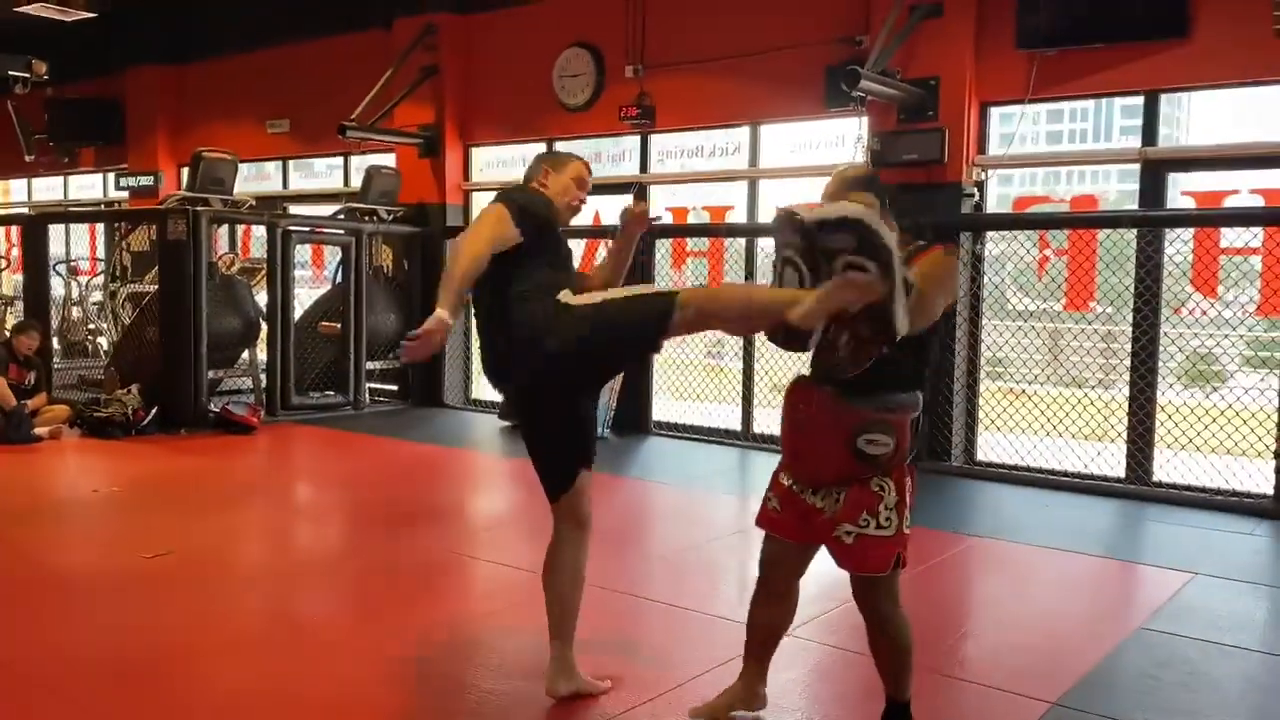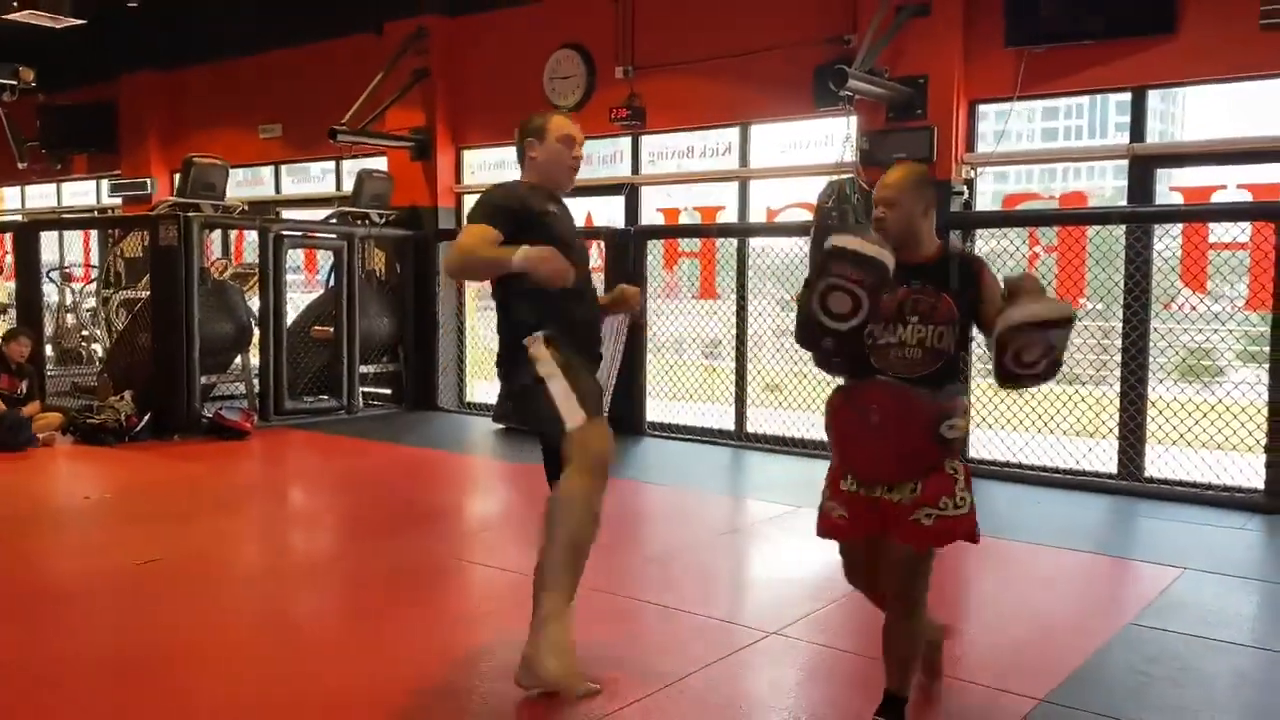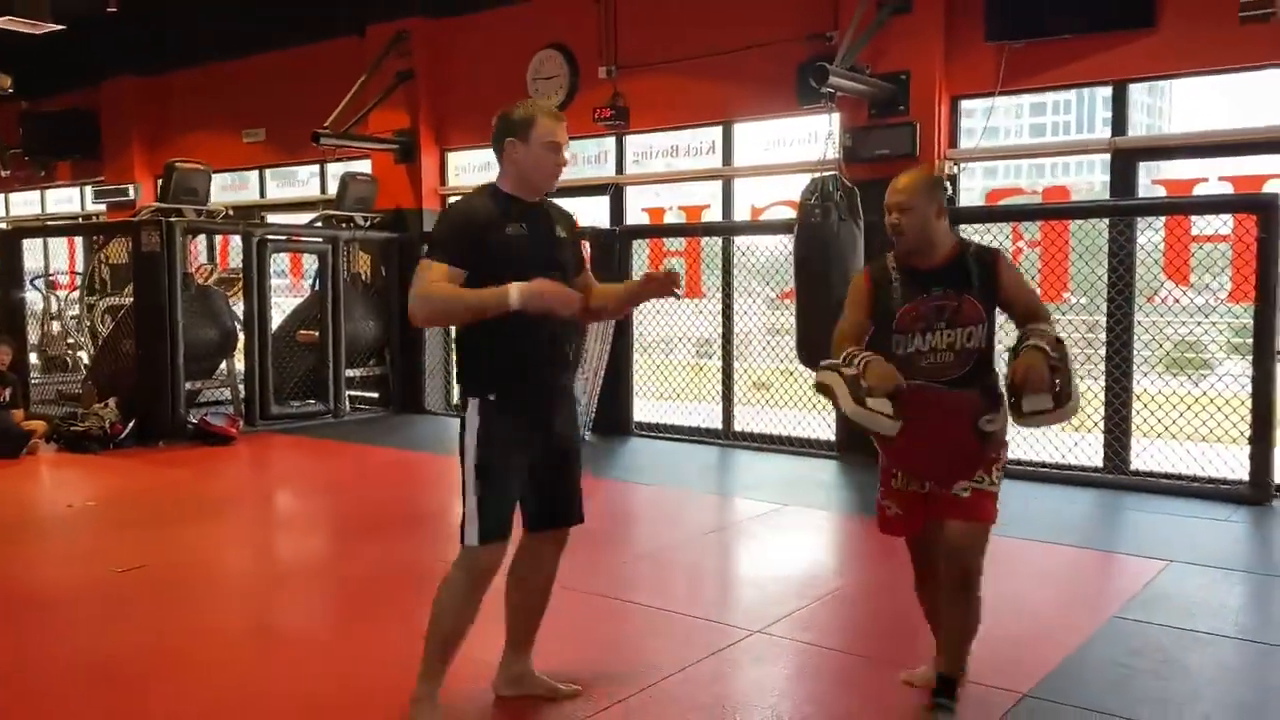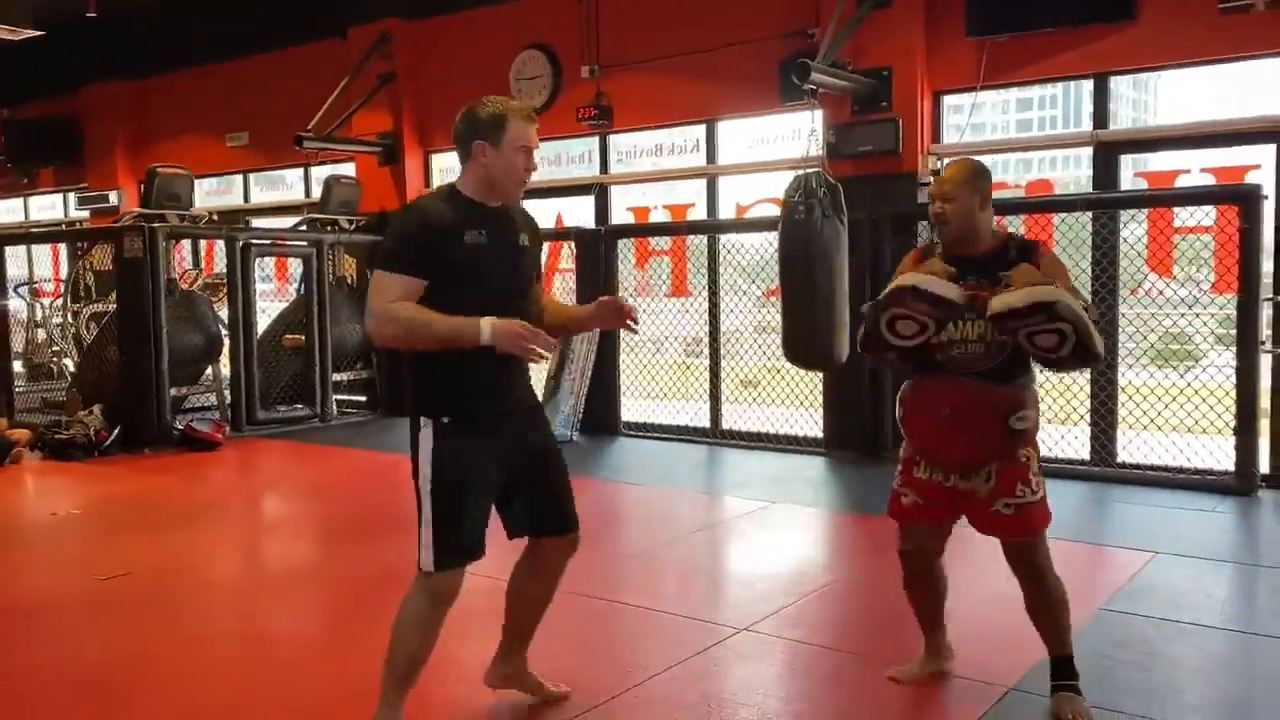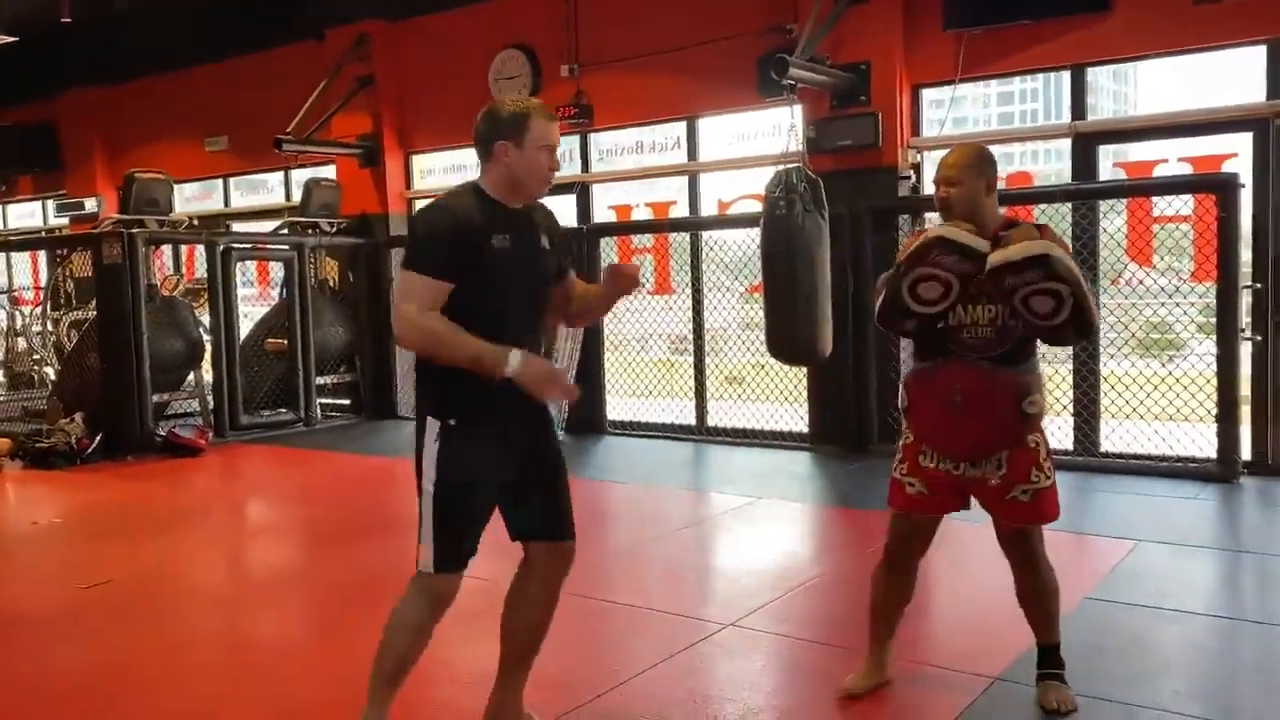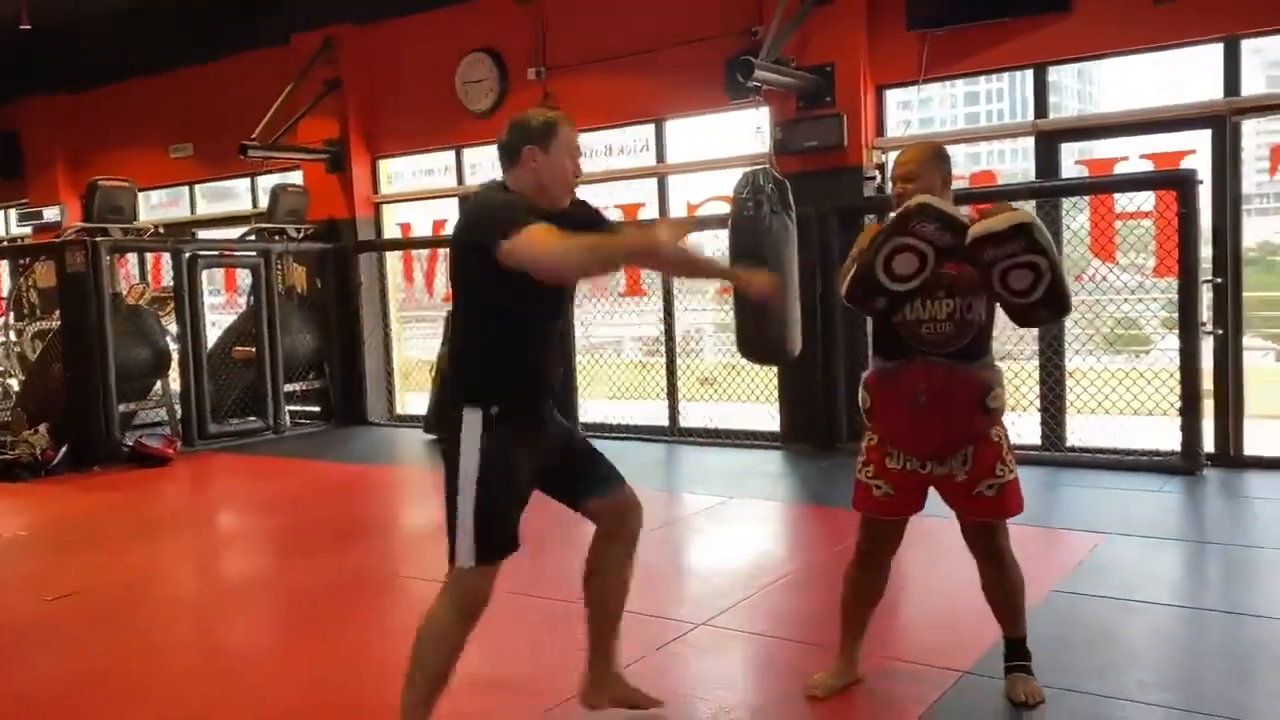
dt=0.3s
person 1, frame 1
left shoulder: (547, 238)
right shoulder: (522, 205)
left elbow: (596, 292)
right elbow: (474, 243)
left wrist: (626, 238)
right wrist: (445, 312)
left hip: (529, 375)
right hip: (554, 334)
left knee: (574, 519)
right knee: (700, 302)
left ankle: (562, 669)
right ankle: (806, 304)
person 1, frame 2
left shoulder: (558, 213)
right shoulder: (510, 199)
right elbow: (459, 258)
left wrist: (612, 301)
right wrist: (519, 257)
left hip: (573, 361)
right hip: (543, 351)
left knee: (576, 510)
right knee: (594, 448)
left ankle: (539, 662)
right ankle: (552, 622)
person 1, frame 3
left shoulder: (559, 222)
right shoulder: (469, 216)
left elbow: (588, 301)
right elbow: (423, 306)
left wrist: (642, 289)
right wrist: (516, 295)
left hip: (555, 402)
right hip: (496, 406)
left knee: (549, 535)
right knee: (480, 554)
left ankle: (514, 669)
person 1, frame 4
left shoulder: (520, 222)
right shoulder: (424, 221)
right elbow: (382, 322)
left wrist: (589, 316)
right wrist: (484, 330)
left hip: (517, 413)
right hip: (452, 425)
left knee: (556, 540)
right knee: (441, 578)
left ankle: (509, 662)
person 1, frame 5
left shoulder: (540, 222)
right shoulder: (448, 220)
left elbow: (571, 305)
right elbow: (410, 324)
left wrist: (608, 289)
right wrist: (512, 362)
left hip: (525, 417)
right hip: (459, 426)
left knee: (552, 555)
right knee: (438, 582)
person 1, frame 6
left shoulder: (565, 212)
right shoulder: (490, 209)
left elbow: (633, 246)
right elbow: (557, 262)
left wrist: (734, 275)
right wrist: (643, 245)
left hip: (529, 408)
right hip: (481, 415)
left knee: (619, 511)
right knee: (472, 583)
person 2, frame 1
left shoulder: (932, 261)
left elbow: (900, 317)
left hip: (871, 458)
right hip: (814, 444)
left knee: (875, 595)
right knee: (775, 568)
person 2, frame 2
left shoulder: (969, 273)
left wrist: (1027, 305)
left hip: (931, 449)
right hip: (864, 443)
left knee: (905, 582)
right knee: (862, 569)
right ankle: (927, 633)
person 2, frame 3
left shoulder: (988, 267)
right shoulder: (873, 279)
left elbow: (1037, 317)
right elbow: (838, 352)
left wrist: (1035, 354)
right wrist: (865, 366)
left knee: (959, 564)
right knee: (928, 562)
left ankle: (944, 697)
right ankle: (946, 657)
person 2, frame 4
left shoulder: (1032, 259)
right shoulder: (921, 261)
left wrist: (1041, 295)
left hip: (1003, 437)
right hip: (930, 433)
left knee: (1030, 562)
right knee: (915, 551)
right ankle: (937, 650)
person 2, frame 5
left shoulder: (1035, 240)
right shoulder: (926, 243)
left elbow: (1077, 323)
right elbow: (891, 315)
left wrist: (1034, 259)
right wrist: (934, 260)
left hip: (1008, 421)
right hip: (933, 419)
left knee: (1025, 547)
right knee: (902, 544)
left ankle: (1050, 668)
right ankle: (876, 661)
person 2, frame 6
right shoulder: (881, 236)
right elbow: (855, 288)
right wrist: (903, 232)
left hip: (970, 414)
right hip: (896, 416)
left knee: (990, 543)
right knee: (874, 541)
left ankle: (1018, 660)
right ankle: (846, 660)
